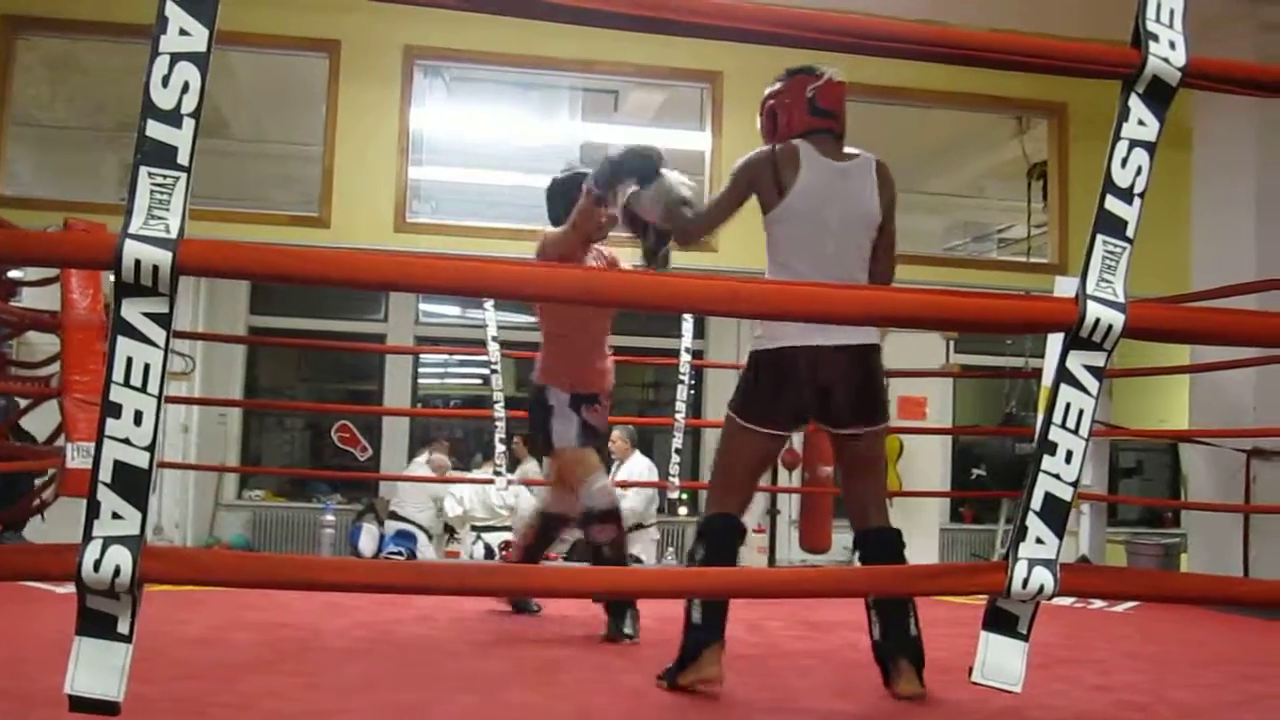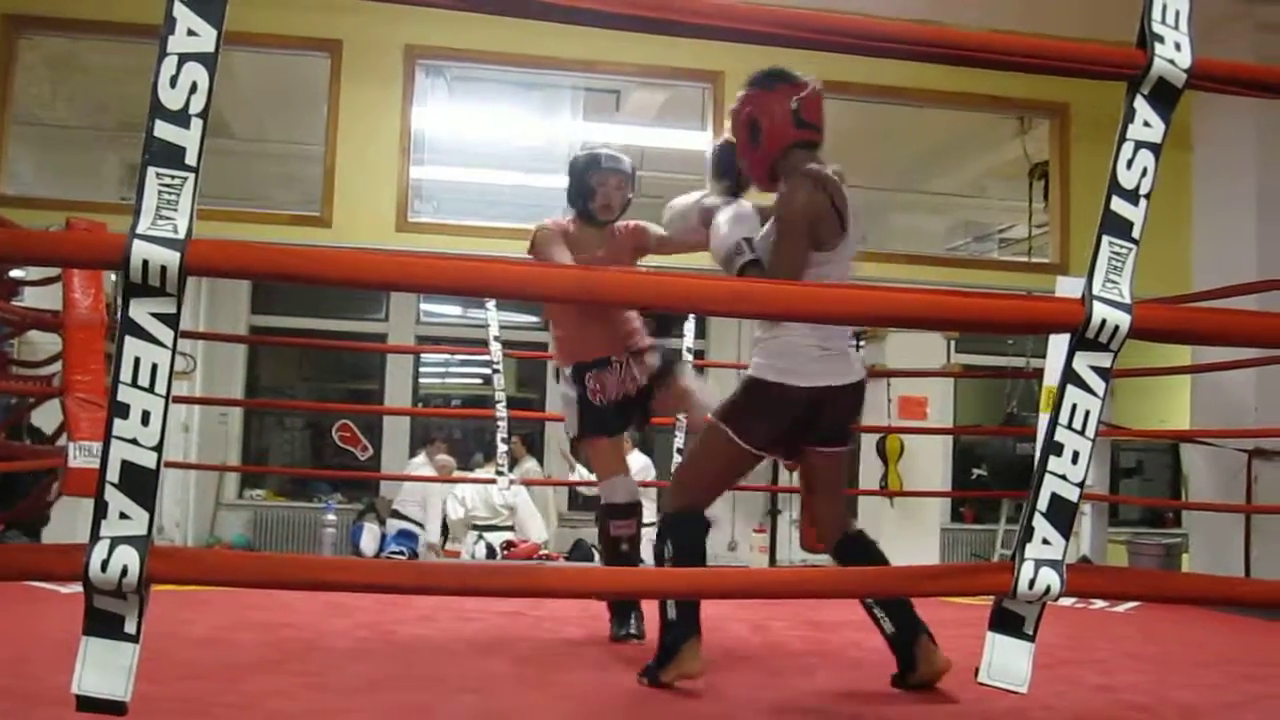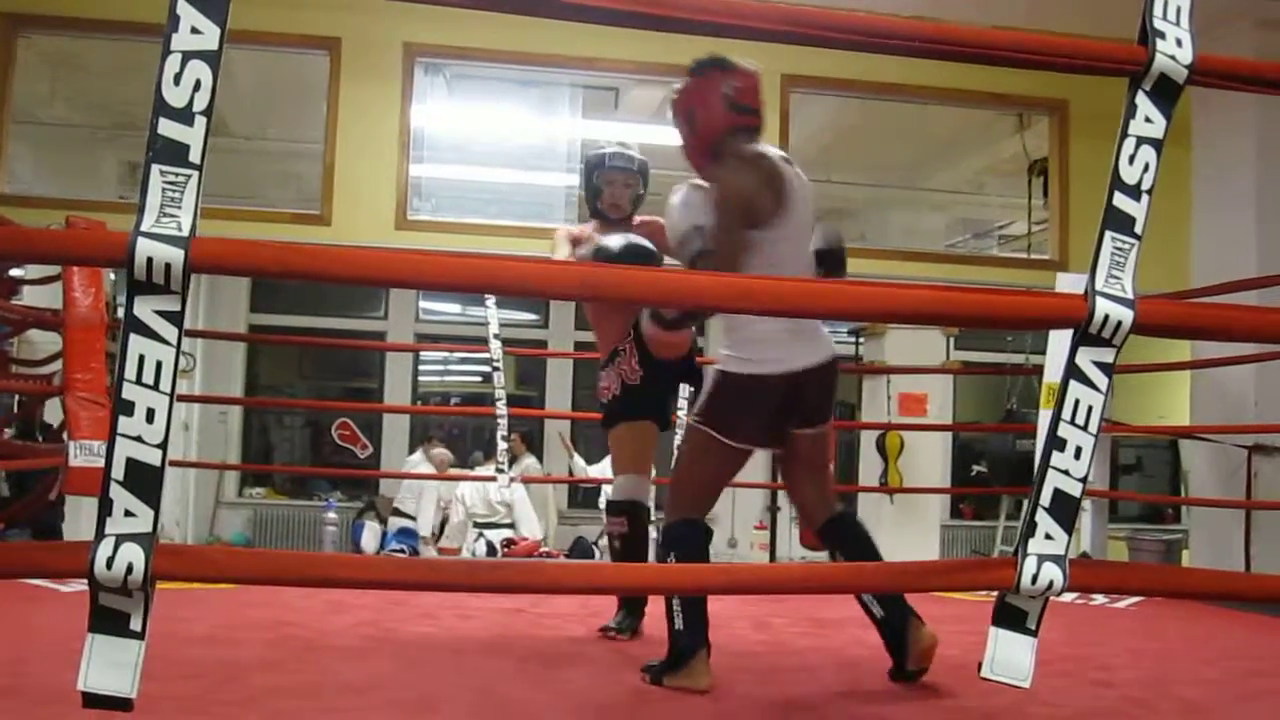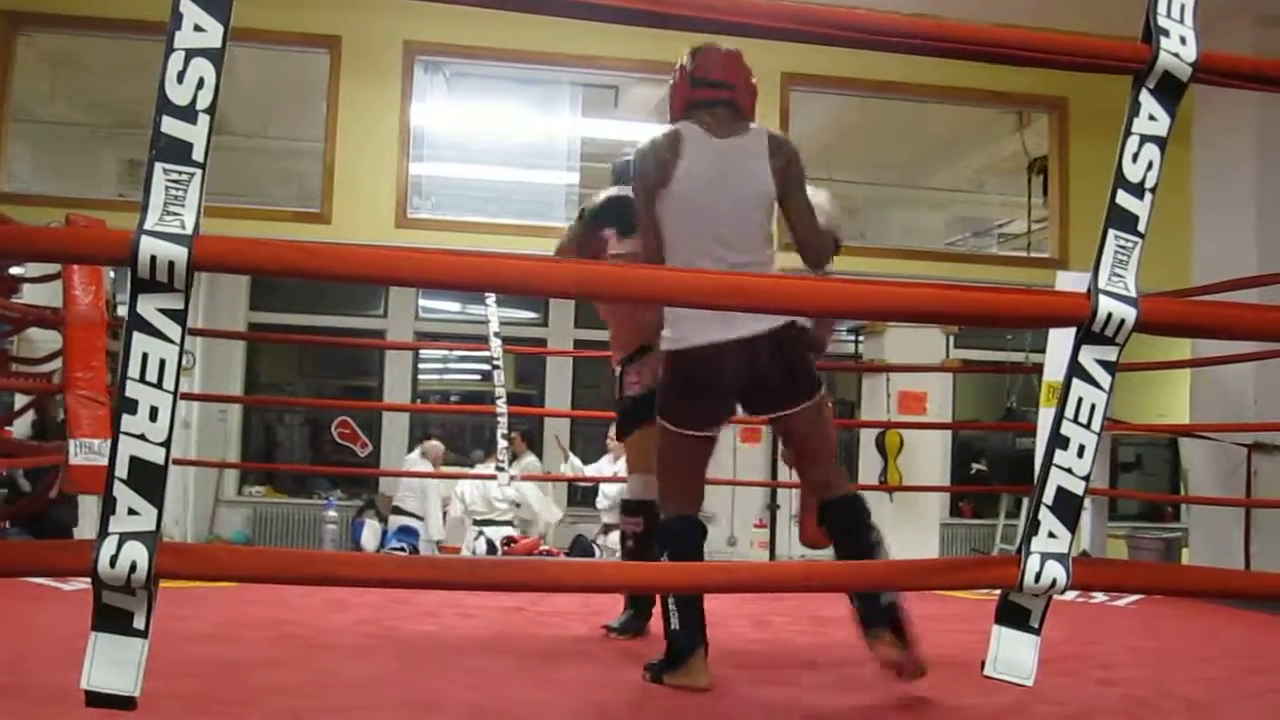
dt=0.2s
person 1, frame 1
left shoulder: (768, 163)
right shoulder: (877, 174)
left elbow: (698, 227)
right elbow: (881, 279)
left wrist: (650, 209)
left hip: (784, 355)
right hip: (856, 356)
left knee: (724, 501)
right knee: (869, 513)
left ankle: (702, 648)
right ankle: (903, 662)
person 1, frame 2
left shoulder: (804, 194)
right shoulder: (812, 187)
left wrist: (738, 252)
left hip: (784, 385)
right hip: (837, 381)
left knee: (683, 500)
right knee: (835, 529)
left ankle: (681, 651)
right ankle: (916, 645)
person 1, frame 3
left shoulder: (743, 179)
right shoulder: (780, 171)
left wrist: (693, 243)
left hip: (752, 374)
right hip: (810, 363)
left knee: (684, 510)
right knee: (820, 505)
left ankle: (689, 656)
right ankle: (904, 626)
person 1, frame 4
left shoulder: (659, 154)
right shoulder: (775, 147)
left elbow: (650, 264)
right elbow: (814, 249)
right wrist: (825, 246)
left hip: (692, 350)
right hip: (772, 338)
left knee: (675, 505)
right knee: (829, 483)
left ankle: (686, 656)
right ankle: (886, 628)
person 2, frame 1
left shoulder: (604, 258)
right shoulder: (555, 248)
right elbow: (573, 231)
right wrist: (602, 186)
left hip: (594, 395)
right hip: (560, 395)
left knee: (563, 501)
right knee: (600, 498)
right ankle: (620, 607)
person 2, frame 2
left shoulder: (633, 235)
right shoulder: (551, 234)
left elbow: (695, 240)
left hip: (635, 358)
right hip: (587, 372)
left knee: (695, 407)
right knee: (617, 488)
right ankle: (625, 608)
person 2, frame 3
left shoulder: (651, 230)
right shoulder: (576, 238)
right wrist: (596, 255)
left hip: (666, 344)
right hip: (624, 363)
right knee: (629, 485)
right ankle: (631, 605)
person 2, frame 4
right shoulder: (600, 241)
right elbow: (564, 266)
right wrist: (586, 222)
right hip: (637, 363)
right knee: (643, 480)
right ankle: (639, 603)
